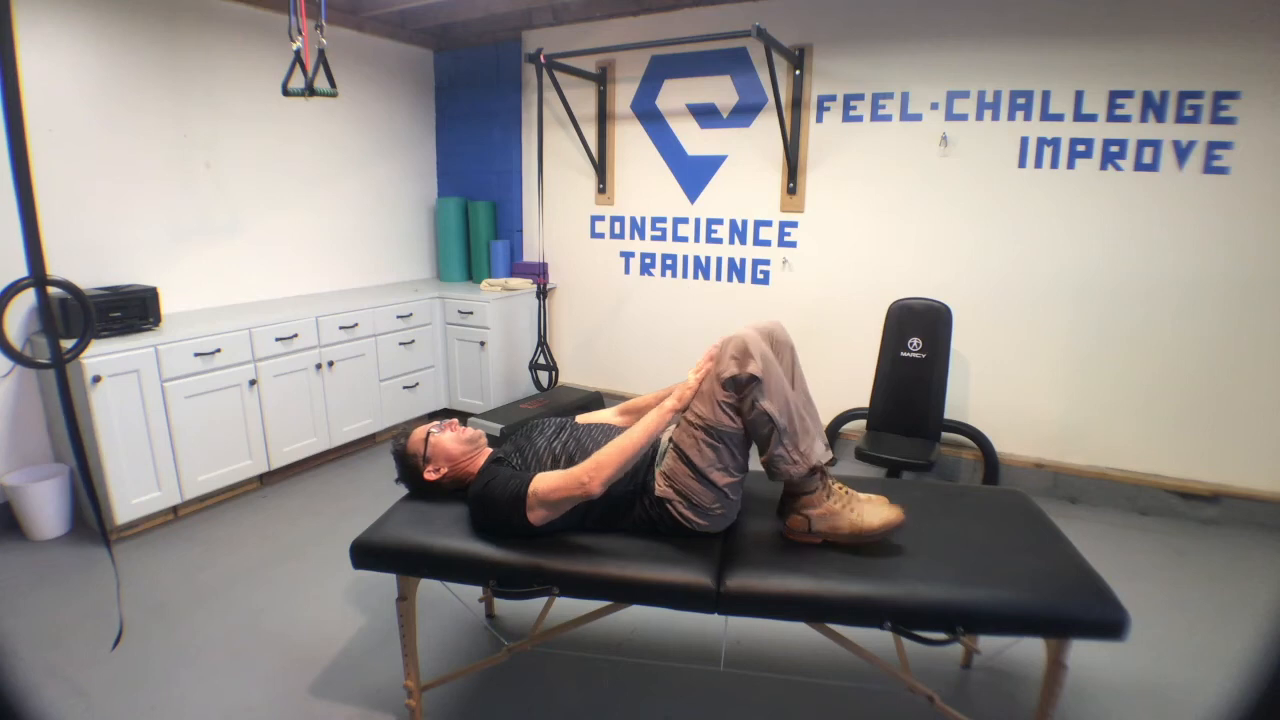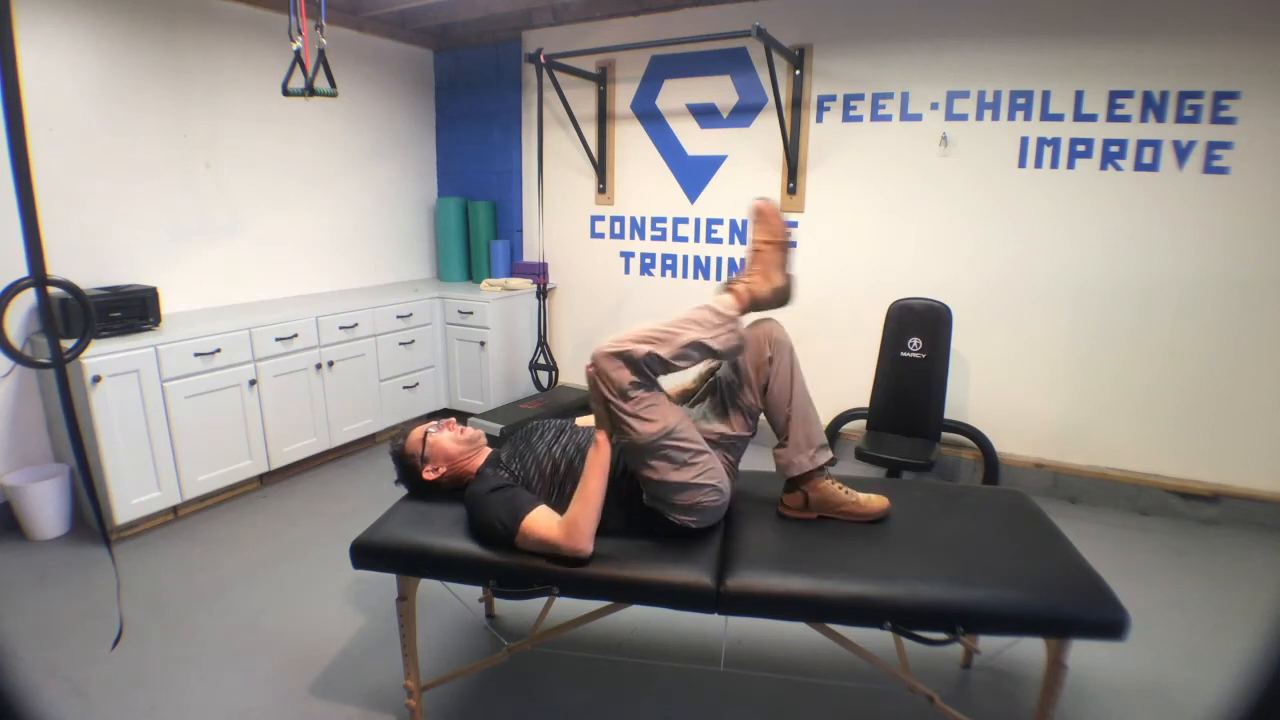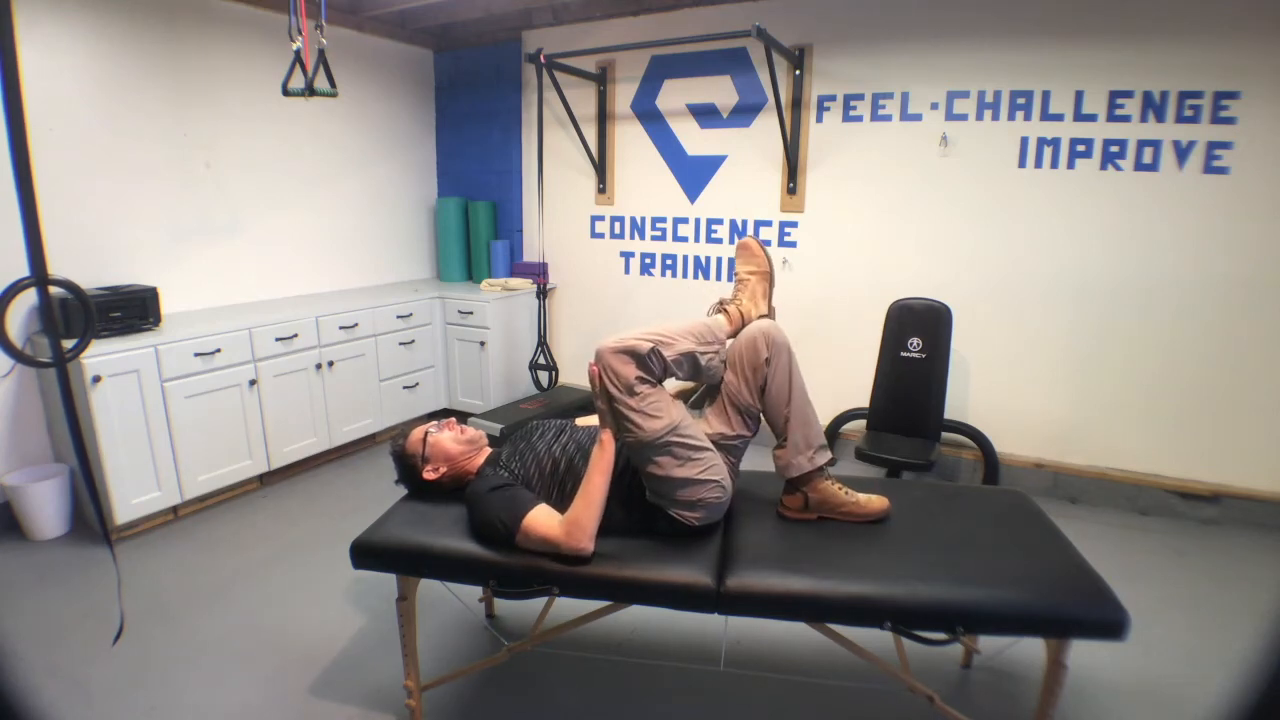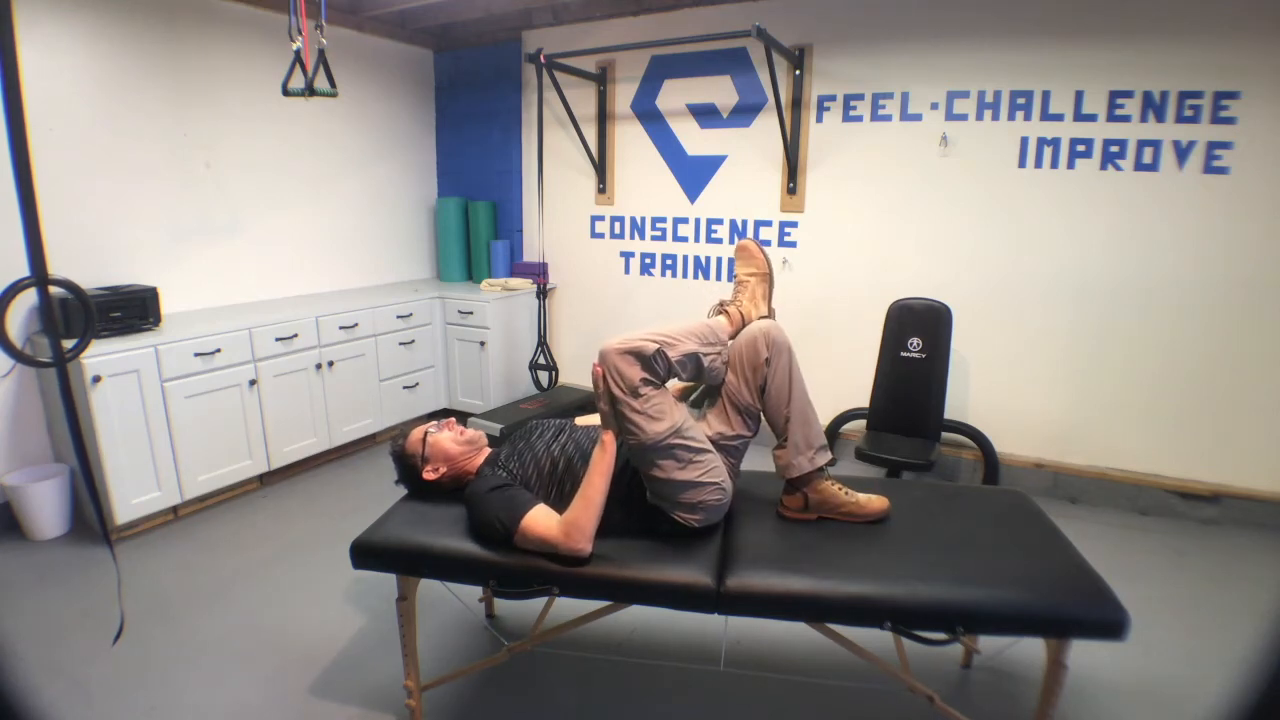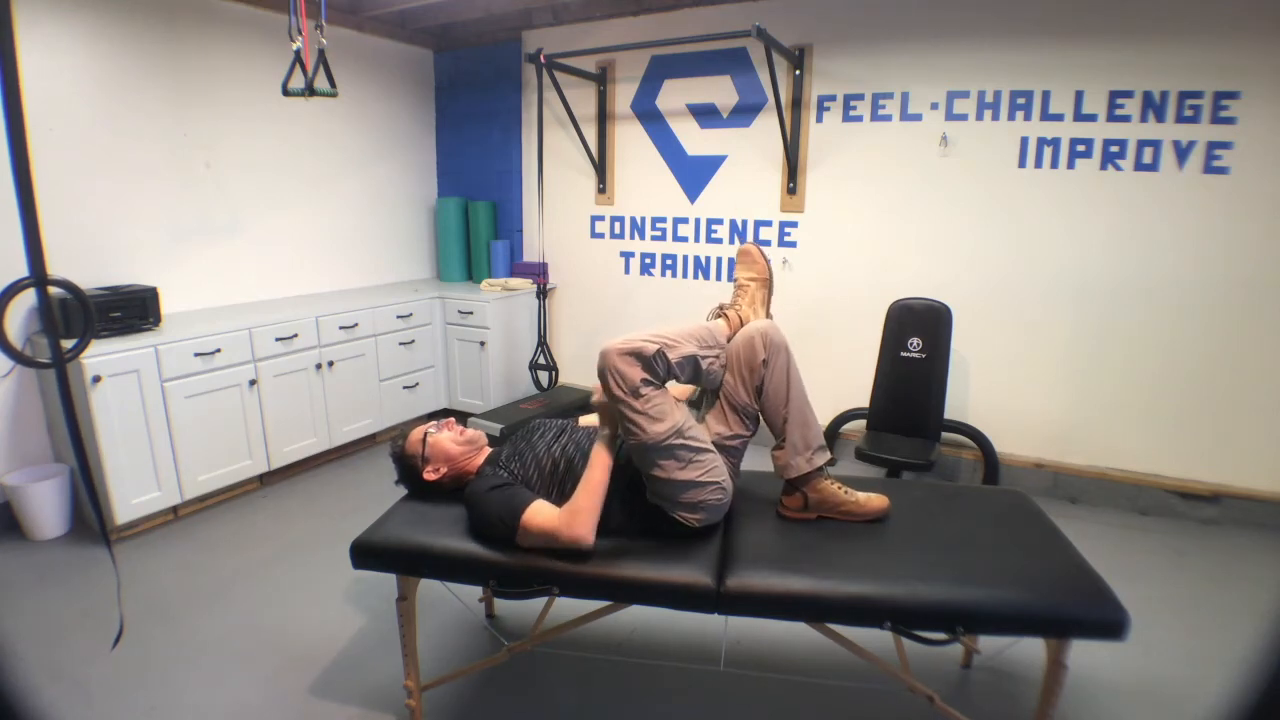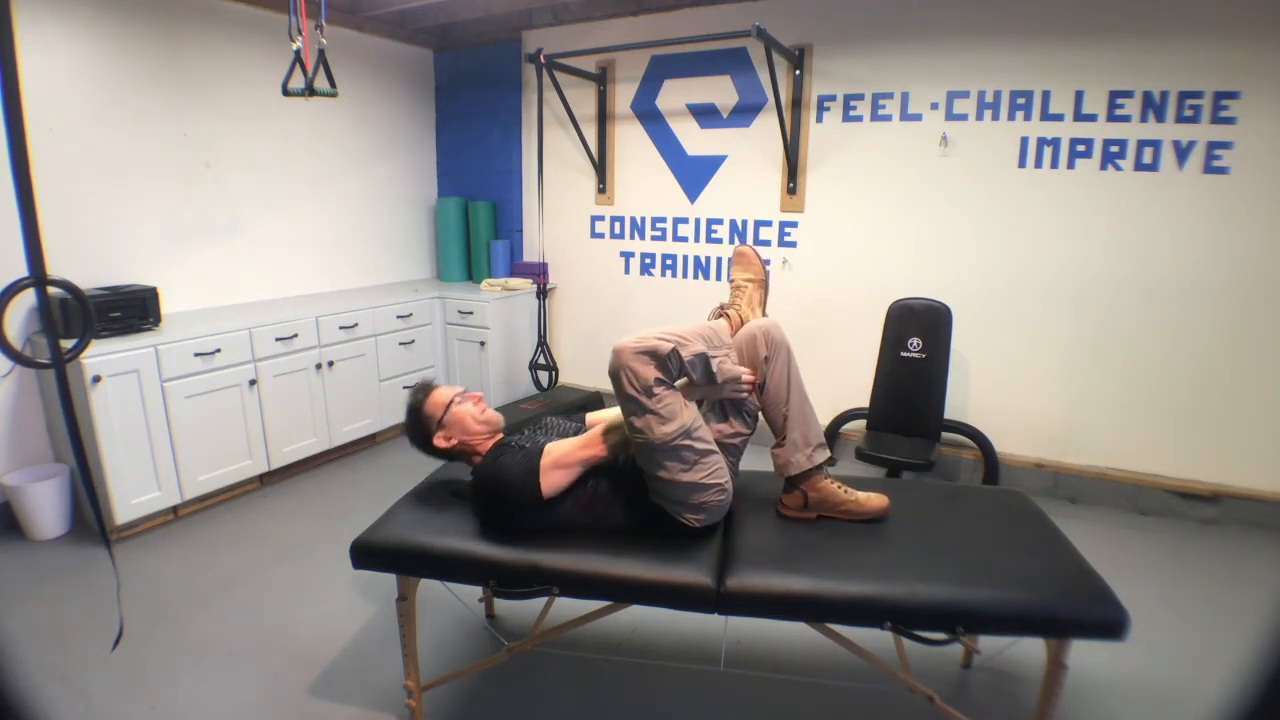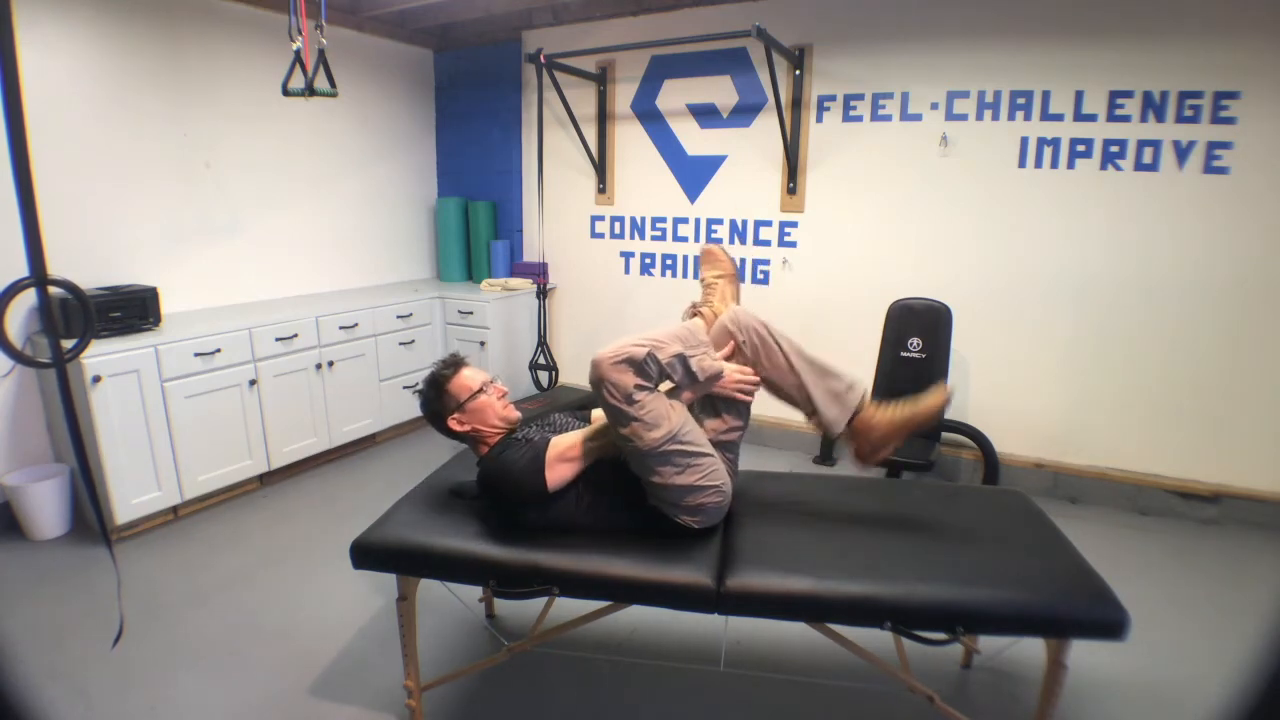
dt=0.5s
person 1, frame 1
left shoulder: (519, 440)
right shoulder: (491, 493)
left elbow: (618, 417)
right elbow: (589, 480)
left wrist: (694, 384)
right wrist: (674, 400)
left hip: (668, 454)
right hip: (688, 499)
left knee: (767, 337)
right knee: (741, 351)
left ankle: (806, 487)
right ankle: (814, 502)
person 1, frame 2
left shoulder: (523, 439)
right shoulder: (488, 499)
left elbow: (628, 415)
right elbow: (576, 541)
left wrist: (690, 391)
right wrist: (605, 434)
left hip: (699, 456)
right hip: (692, 496)
left knee: (767, 339)
right knee: (612, 359)
left ankle: (807, 486)
right ankle: (750, 291)
person 1, frame 3
left shoulder: (523, 438)
right shoulder: (488, 497)
left elbow: (602, 426)
right elbow: (576, 540)
left wrist: (686, 386)
right wrist: (608, 430)
left hip: (704, 461)
right hip: (693, 495)
left knee: (765, 340)
right knee: (616, 355)
left ankle: (808, 485)
right ankle: (735, 315)
person 1, frame 4
left shoulder: (524, 437)
right shoulder: (487, 497)
left elbow: (630, 413)
right elbow: (575, 540)
left wrist: (694, 378)
right wrist: (610, 432)
left hip: (703, 459)
right hip: (694, 496)
left knee: (766, 339)
right knee: (620, 356)
left ankle: (807, 485)
right ankle: (736, 316)
person 1, frame 5
left shoulder: (527, 436)
right shoulder: (488, 500)
right elbow: (577, 533)
right wrist: (609, 427)
left hip: (702, 462)
right hip: (691, 499)
left knee: (764, 338)
right knee: (619, 355)
left ankle: (807, 485)
right ankle: (732, 321)
person 1, frame 6
left shoulder: (530, 436)
right shoulder: (499, 477)
left elbow: (624, 416)
right elbow: (597, 446)
left wrist: (690, 388)
right wrist: (696, 389)
left hip: (691, 462)
right hip: (691, 498)
left knee: (764, 337)
right knee: (631, 354)
left ankle: (806, 484)
right ankle: (731, 321)
person 1, frame 7
left shoulder: (541, 429)
right shoulder: (503, 472)
left elbow: (618, 417)
right elbow: (602, 439)
left wrist: (697, 371)
right wrist: (700, 379)
left hip: (699, 462)
right hip: (694, 498)
left knee: (741, 327)
right knee: (612, 363)
left ankle: (862, 423)
right ankle: (710, 321)
